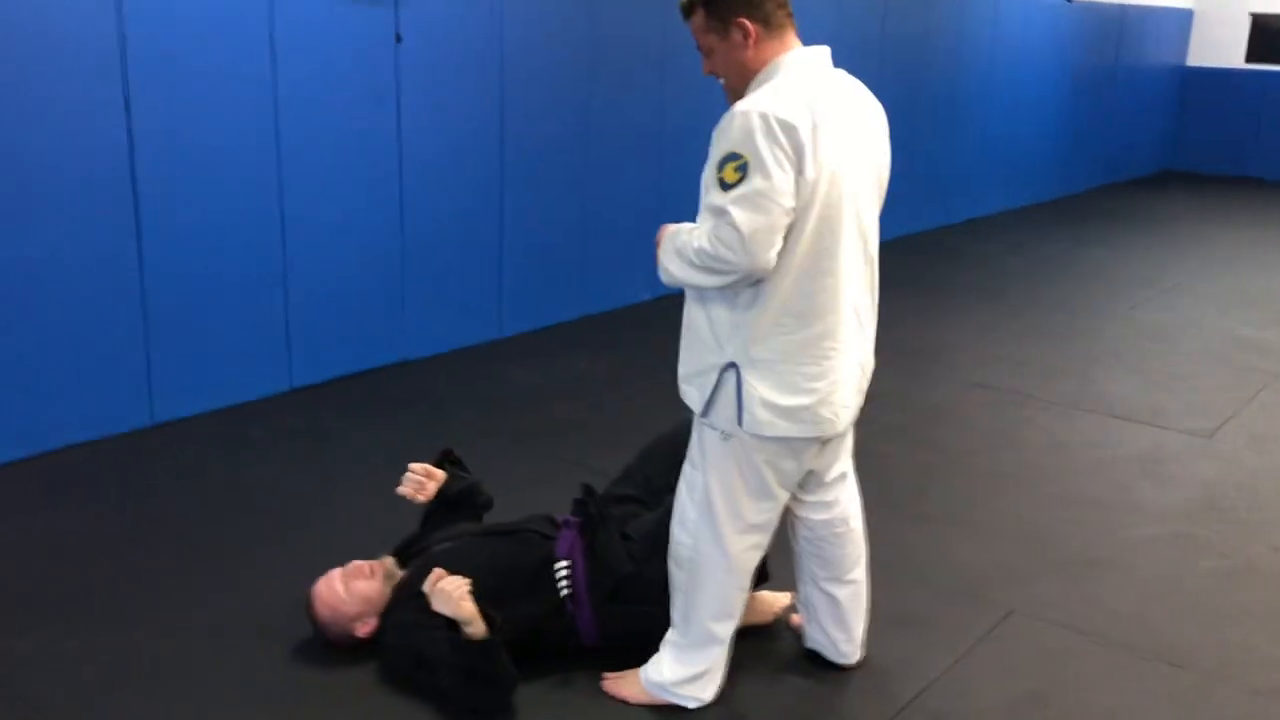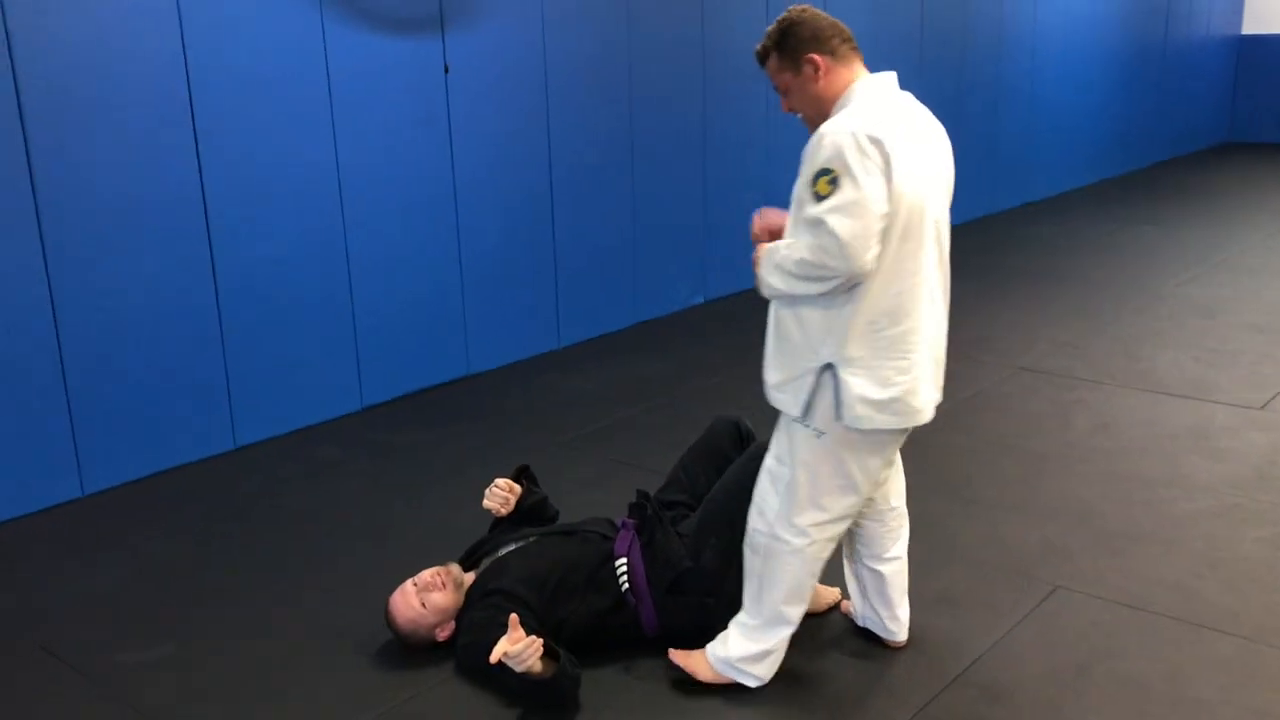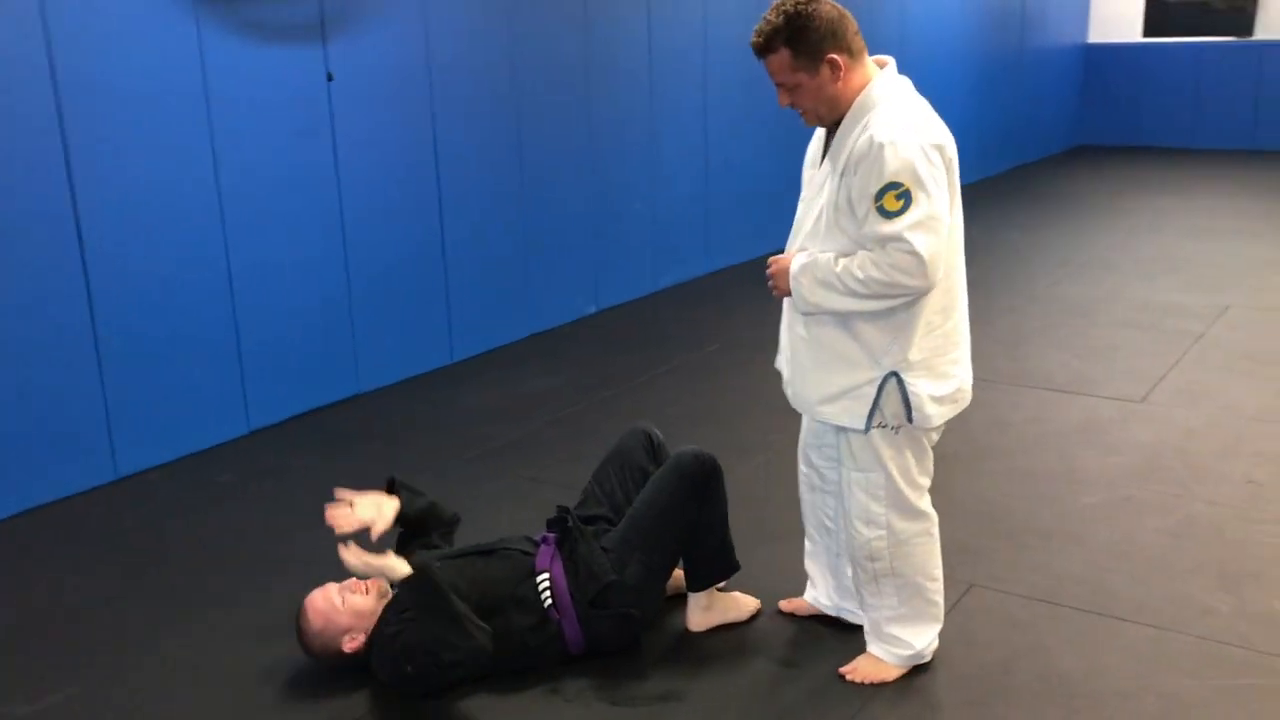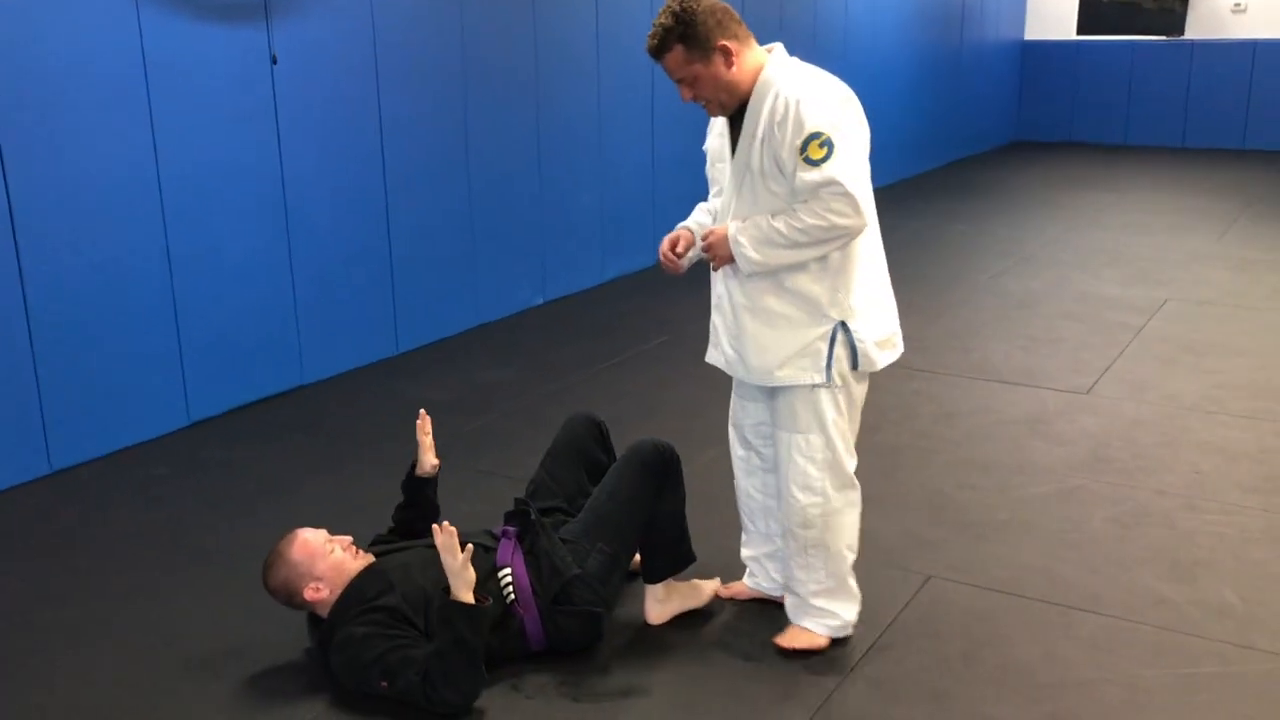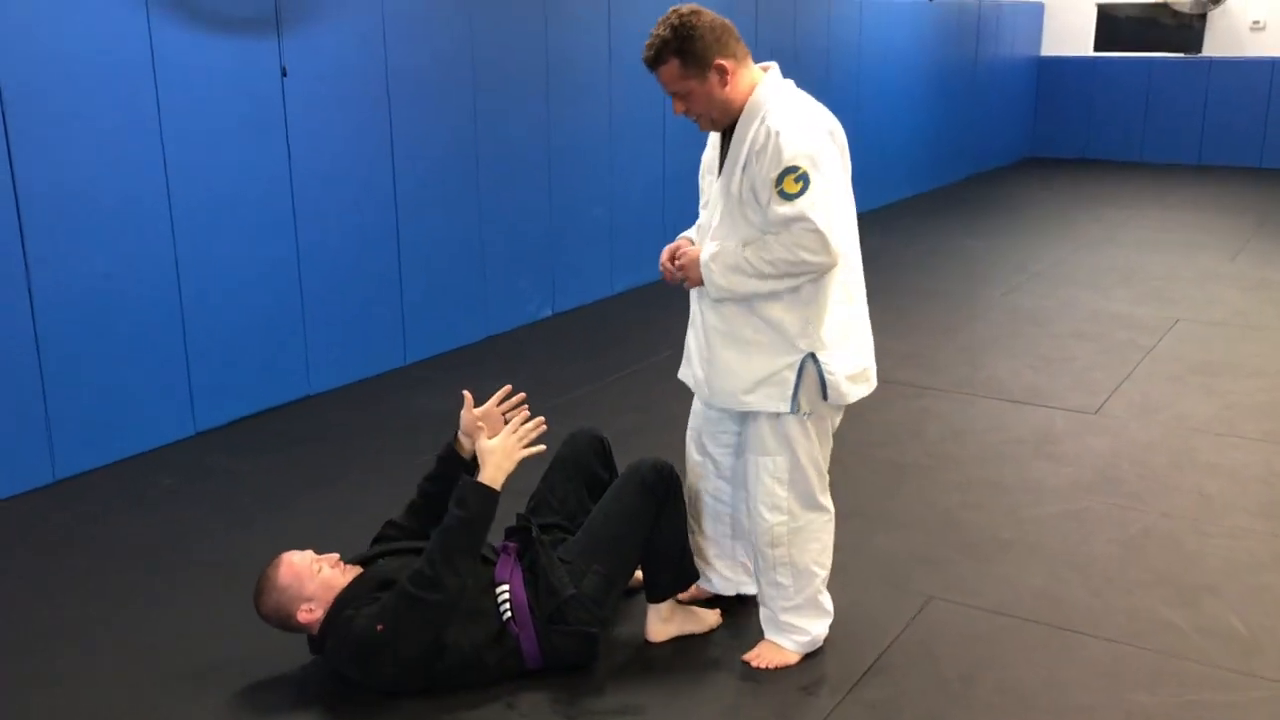
dt=1s
person 1, frame 1
left shoulder: (763, 115)
right shoulder: (856, 98)
left elbow: (740, 248)
left wrist: (674, 245)
left hip: (768, 370)
right hip: (833, 356)
left knee: (718, 524)
right knee: (827, 501)
left ankle: (686, 673)
right ankle: (838, 636)
person 1, frame 2
left shoulder: (847, 135)
right shoulder: (916, 119)
left elbow: (839, 253)
left wrist: (773, 263)
right wrist: (797, 227)
left hip: (852, 366)
right hip: (899, 355)
left knee: (794, 511)
right knee: (874, 490)
left ankle: (746, 654)
right ankle: (885, 614)
person 1, frame 3
left shoulder: (896, 139)
right shoulder: (850, 116)
left elbow: (908, 265)
left wrist: (804, 277)
right wrist: (801, 262)
left hip: (886, 366)
right hip: (843, 354)
left knee: (884, 508)
right knee: (826, 476)
left ankle: (904, 638)
right ankle: (840, 595)
person 1, frame 4
left shoulder: (809, 102)
right shoulder: (729, 112)
left elbow: (841, 209)
left wrist: (741, 243)
right wrist: (695, 232)
left hip: (820, 328)
right hip: (760, 323)
left knee: (812, 477)
right knee: (757, 456)
left ankle: (824, 611)
right ankle: (772, 574)
person 1, frame 5
left shoulder: (793, 130)
right shoulder: (733, 124)
left elbow: (812, 244)
left wrist: (713, 266)
right wrist: (693, 242)
left hip: (791, 354)
right hip: (735, 344)
left knee: (784, 498)
right knee: (712, 464)
left ankle: (795, 627)
right ankle: (724, 577)
person 2, frame 1
left shoulder: (413, 552)
right shoulder: (407, 634)
left elbow: (473, 504)
left wrist: (442, 485)
right wrist: (470, 626)
left hip: (582, 537)
right hip: (611, 594)
left knee: (689, 439)
person 2, frame 2
left shoulder: (481, 557)
right shoulder: (482, 632)
left elbow: (544, 518)
right elbow: (561, 685)
left wrist: (516, 494)
right wrist: (533, 666)
left hip: (644, 535)
right hip: (675, 588)
left knee: (732, 432)
person 2, frame 3
left shoulder: (391, 592)
right shoulder: (397, 652)
left elbow: (437, 521)
right elbow: (469, 645)
left wrist: (389, 505)
right wrist: (399, 574)
left hip: (563, 553)
right hip: (598, 601)
left knee: (643, 442)
right knee: (695, 469)
left ankle: (668, 571)
right ankle: (706, 601)
person 2, frame 4
left shoulder: (356, 582)
right shoulder: (360, 646)
left elbow: (412, 535)
left wrist: (423, 471)
right wrist: (462, 591)
left hip: (521, 544)
right hip: (560, 593)
left knee: (584, 429)
right knee: (653, 458)
left ankle: (624, 549)
right ankle: (661, 591)
person 2, frame 5
left shoulder: (356, 582)
right shoulder: (364, 640)
left elbow: (418, 521)
right elbow: (439, 579)
left wrist: (466, 446)
right wrist: (490, 476)
left hip: (520, 565)
right hip: (553, 614)
left knee: (587, 445)
right knee: (653, 478)
left ankle: (623, 565)
right ankle: (664, 612)
